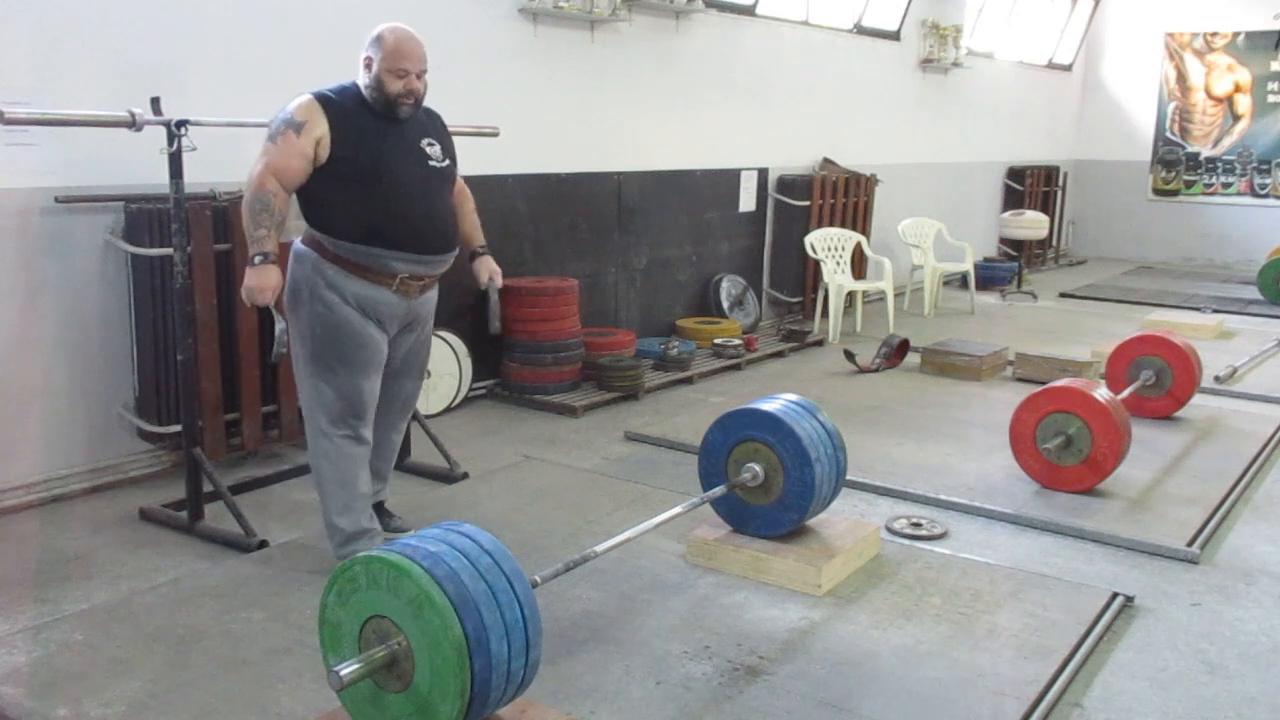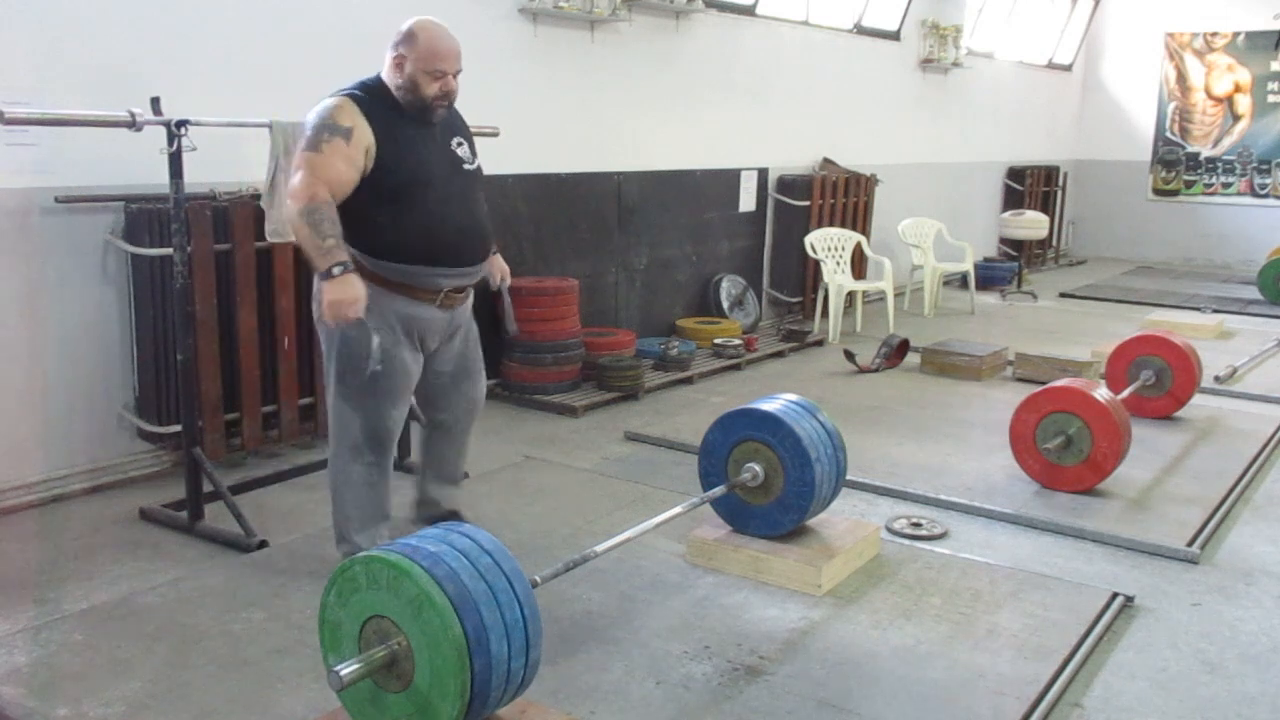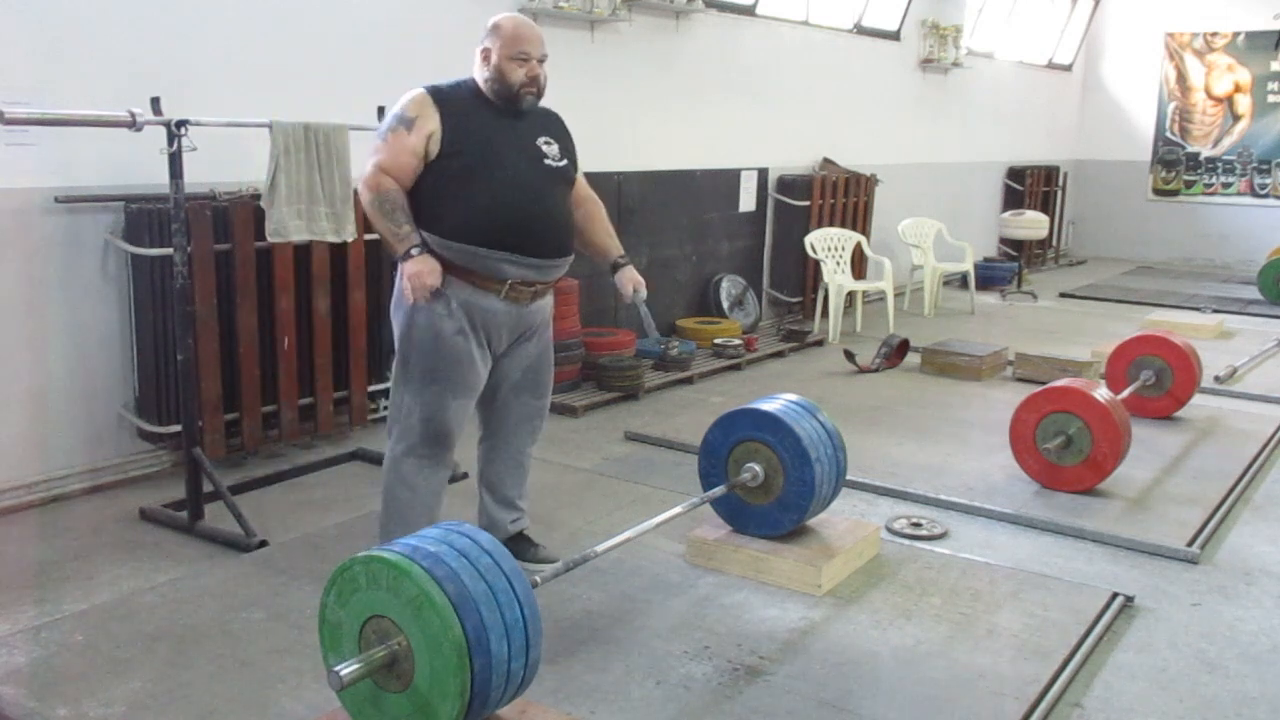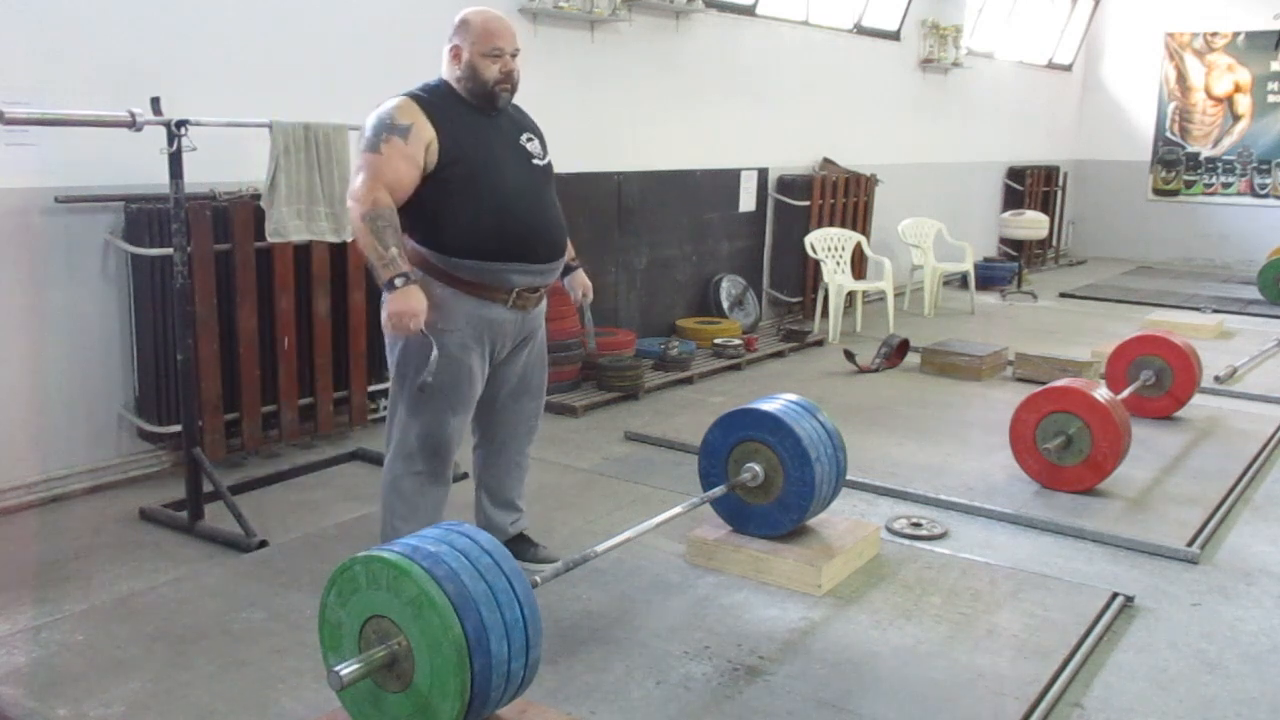
dt=0.7s
person 1, frame 1
left shoulder: (431, 125)
right shoulder: (318, 116)
left elbow: (455, 193)
right elbow: (267, 184)
left wrist: (478, 252)
right wrist: (263, 258)
left hip: (416, 296)
right hip: (342, 290)
left knee: (392, 409)
right knee: (343, 417)
left ankle: (369, 500)
right ankle: (356, 541)
person 1, frame 2
left shoulder: (447, 118)
right shoulder: (349, 119)
right elbow: (307, 198)
left wrist: (487, 251)
right wrist: (337, 273)
left hip: (451, 305)
right hip: (377, 305)
left knee: (459, 410)
right knee: (369, 432)
left ankle: (438, 506)
right ankle: (365, 552)
person 1, frame 3
left shoulder: (551, 126)
right shoulder: (431, 110)
left elbow: (579, 202)
right elbow: (378, 181)
left wrist: (619, 262)
right wrist: (411, 252)
left hip: (531, 306)
right hip: (453, 299)
left knee: (517, 426)
right knee: (429, 430)
left ankle: (504, 530)
person 1, frame 4
left shoulder: (518, 120)
right shoulder: (411, 119)
left elbow: (540, 202)
right elbow: (369, 200)
left wrist: (569, 265)
right wrist: (398, 283)
left hip: (524, 309)
right hip: (449, 308)
left knee: (512, 433)
right knee: (427, 442)
left ankle: (504, 534)
